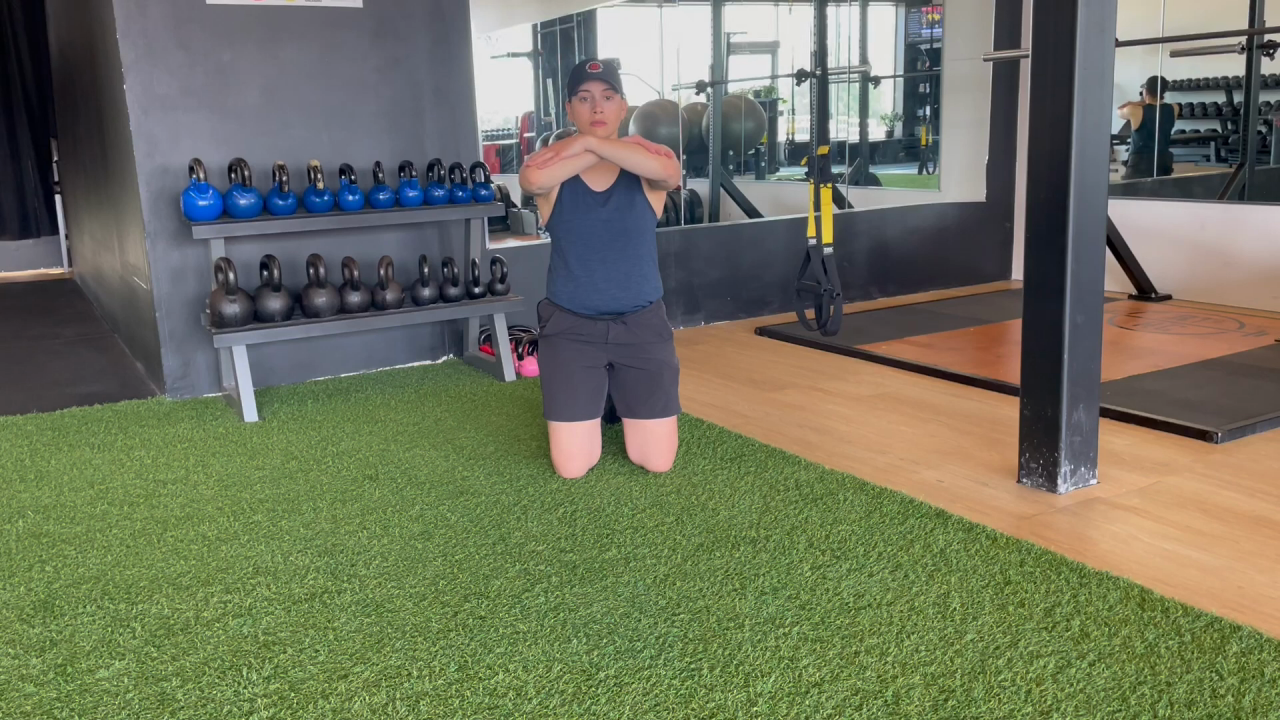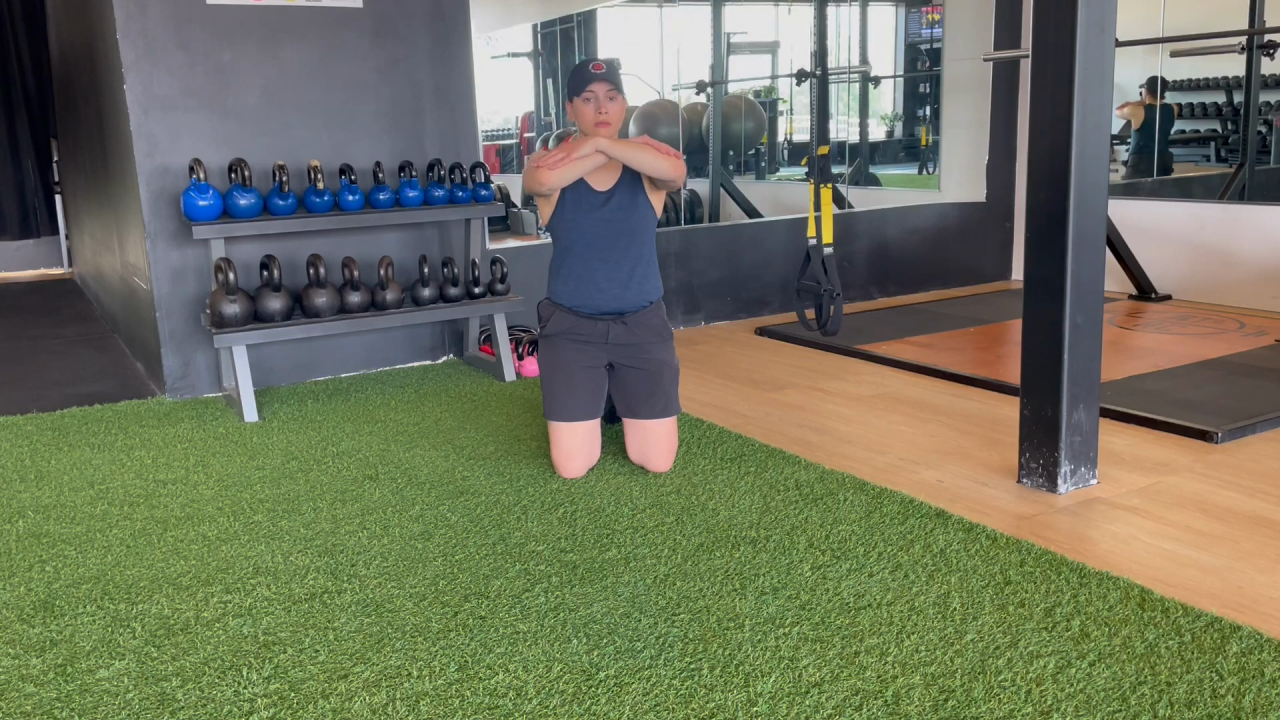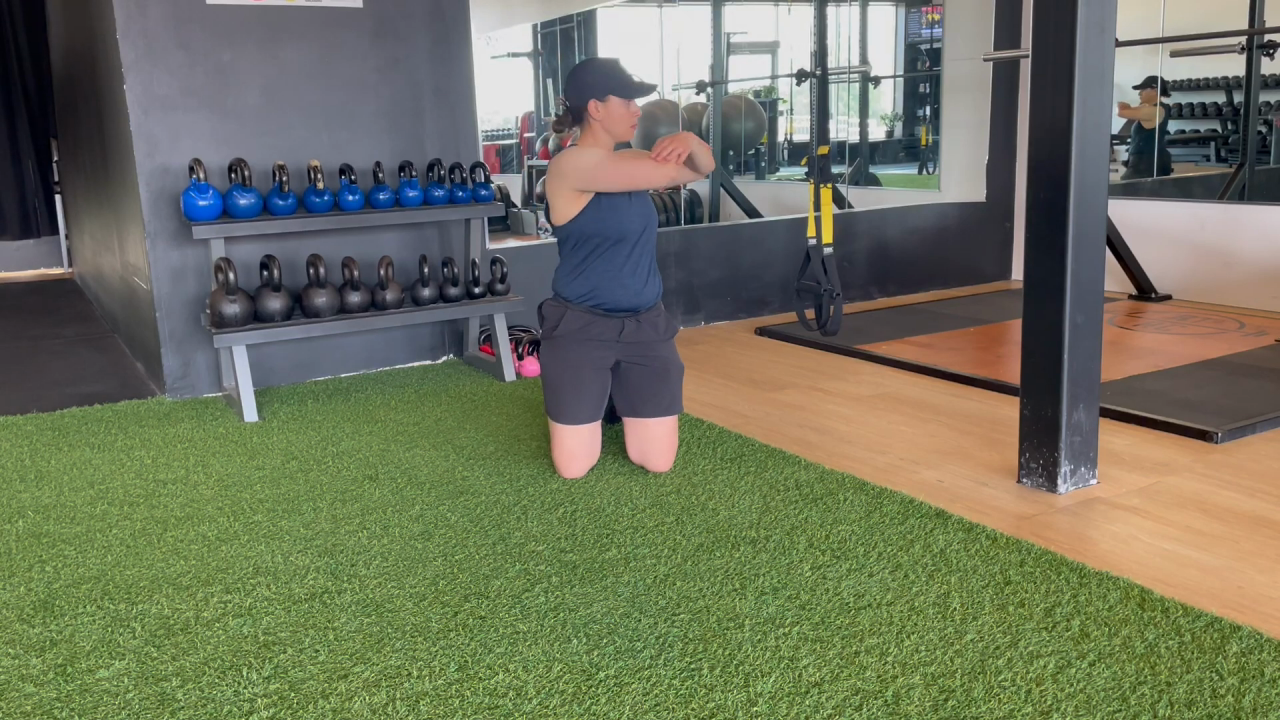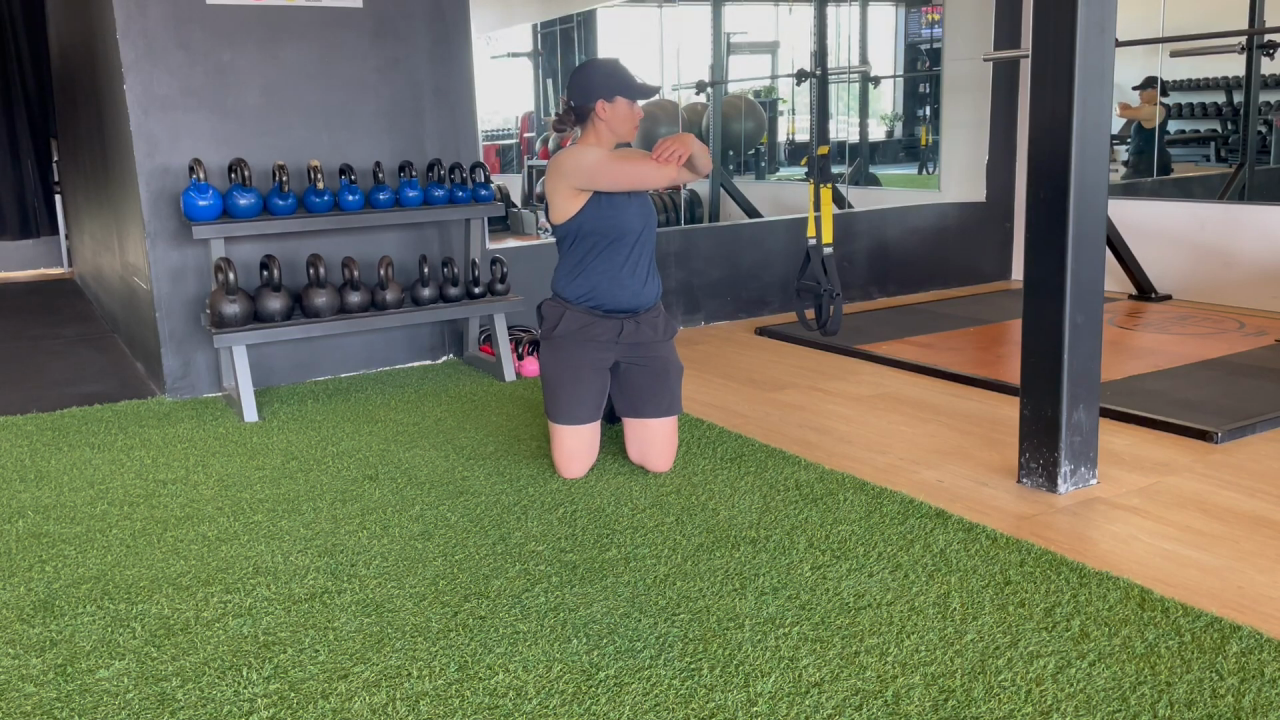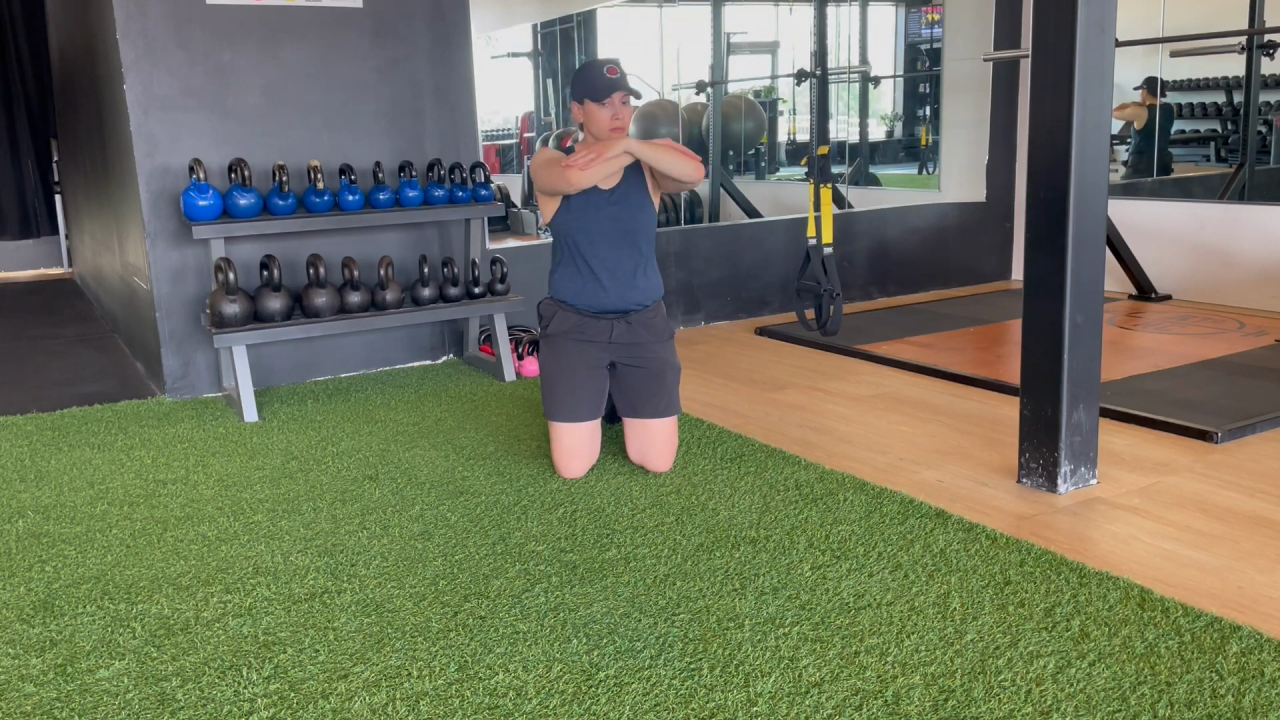
dt=0.7s
person 1, frame 1
left shoulder: (648, 166)
right shoulder: (552, 166)
left elbow: (668, 170)
right elbow: (533, 178)
left wrist: (591, 143)
right wrist: (615, 147)
left hip: (642, 326)
right hip: (571, 329)
left knee: (658, 463)
right knee: (572, 468)
left ankle: (619, 397)
right ankle: (598, 402)
person 1, frame 2
left shoulder: (648, 168)
right shoulder: (552, 162)
left elbow: (674, 170)
right elbow: (543, 179)
left wrist: (600, 143)
right wrist: (627, 147)
left hip: (642, 326)
right hip: (571, 329)
left knee: (657, 463)
right knee: (572, 468)
left ankle: (619, 397)
right ankle: (593, 403)
person 1, frame 3
left shoulder: (628, 163)
right shoulder: (571, 165)
left elbow: (702, 168)
right elbow: (662, 171)
left wrist: (688, 140)
right wrist: (677, 145)
left hip: (646, 325)
right hip: (580, 328)
left knee: (658, 463)
right knee: (573, 469)
left ankle: (617, 398)
right ankle: (596, 403)
person 1, frame 4
left shoulder: (628, 162)
right shoulder: (570, 163)
left elbow: (700, 169)
right elbow: (662, 171)
left wrist: (687, 141)
right wrist: (676, 149)
left hip: (646, 326)
right hip: (579, 328)
left knee: (657, 463)
right knee: (573, 469)
left ankle: (618, 398)
right ankle: (596, 401)
person 1, frame 5
left shoulder: (649, 168)
right shoulder: (551, 163)
left elbow: (694, 171)
right elbow: (574, 178)
left wrist: (629, 146)
right wrist: (639, 150)
left hip: (644, 326)
right hip: (574, 327)
left knee: (657, 463)
right knee: (572, 468)
left ankle: (619, 397)
right ankle: (598, 398)
